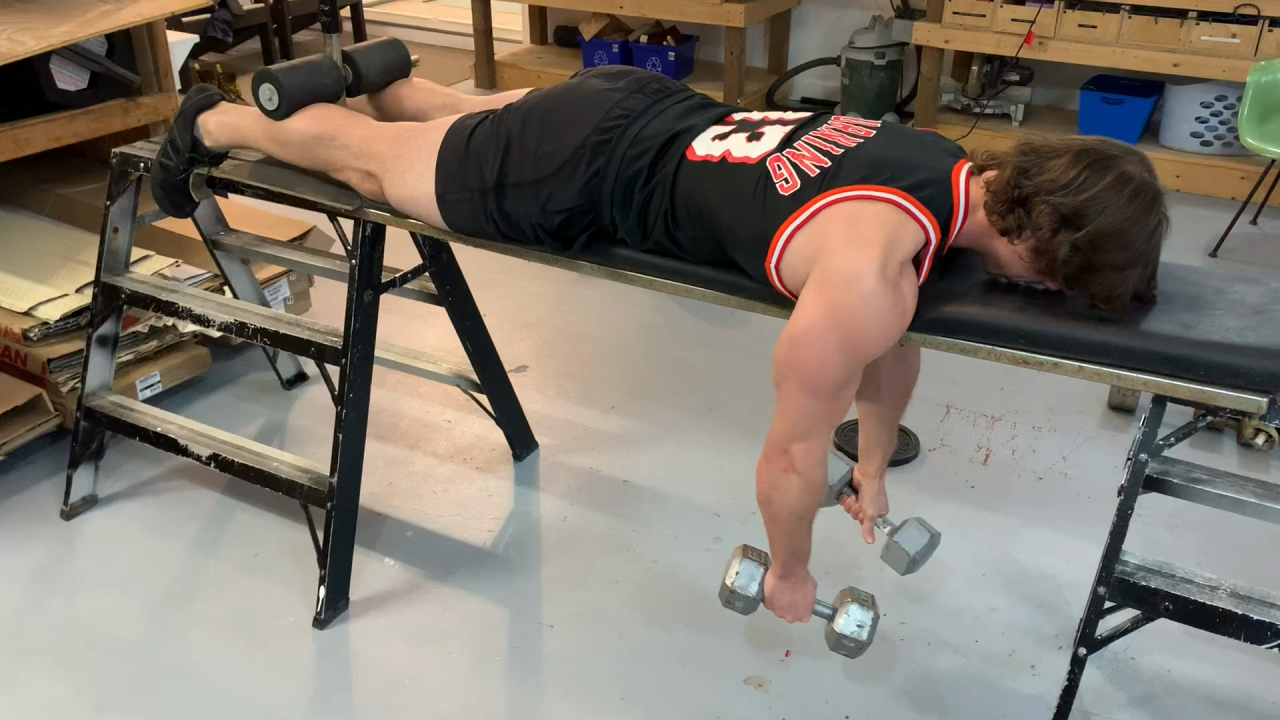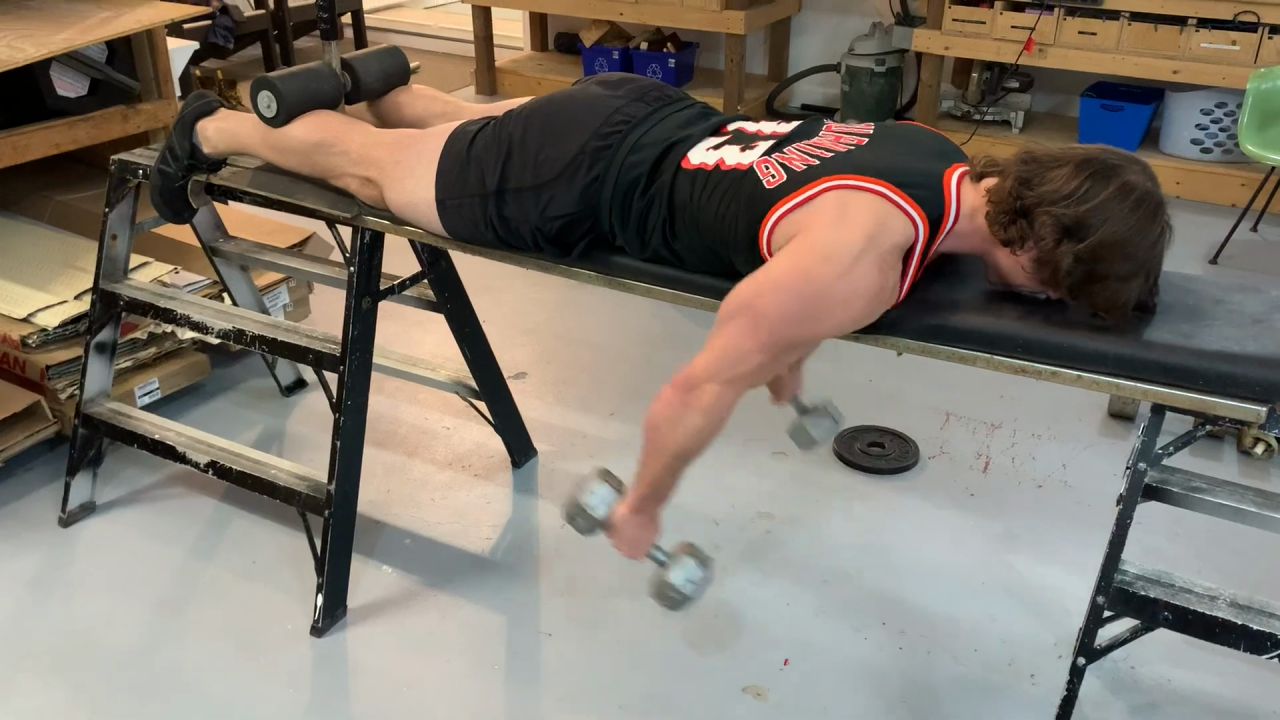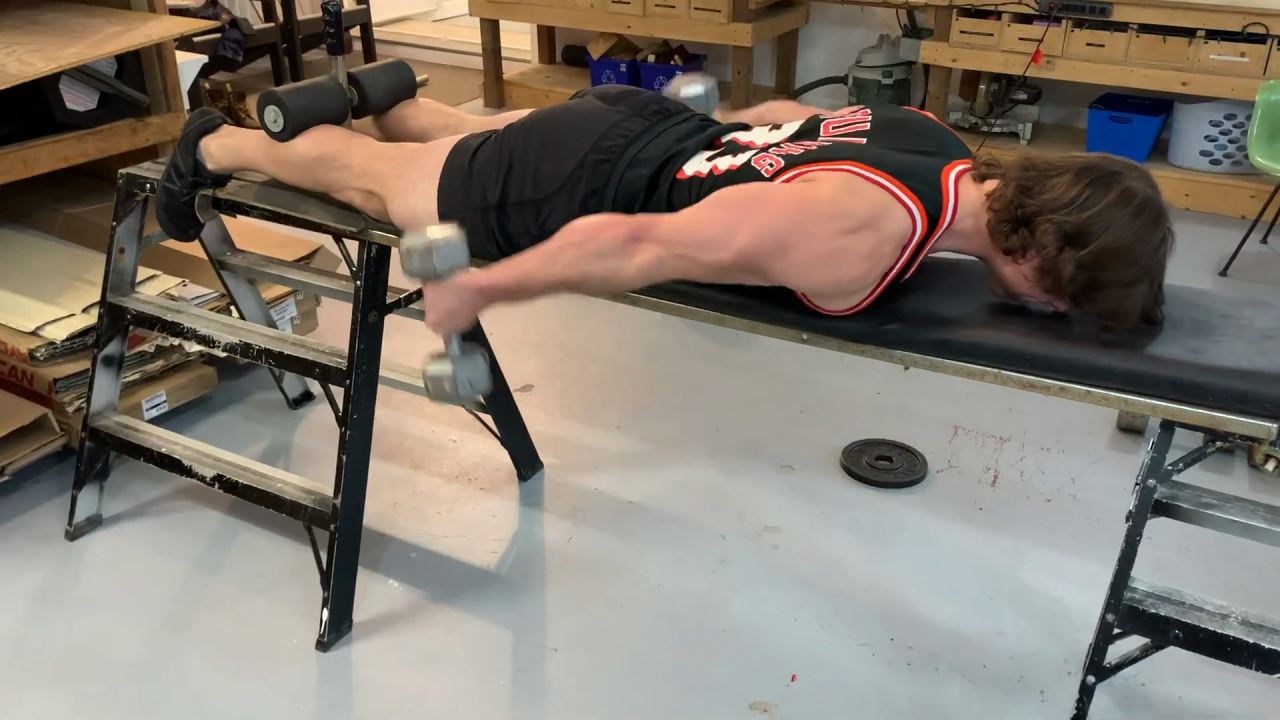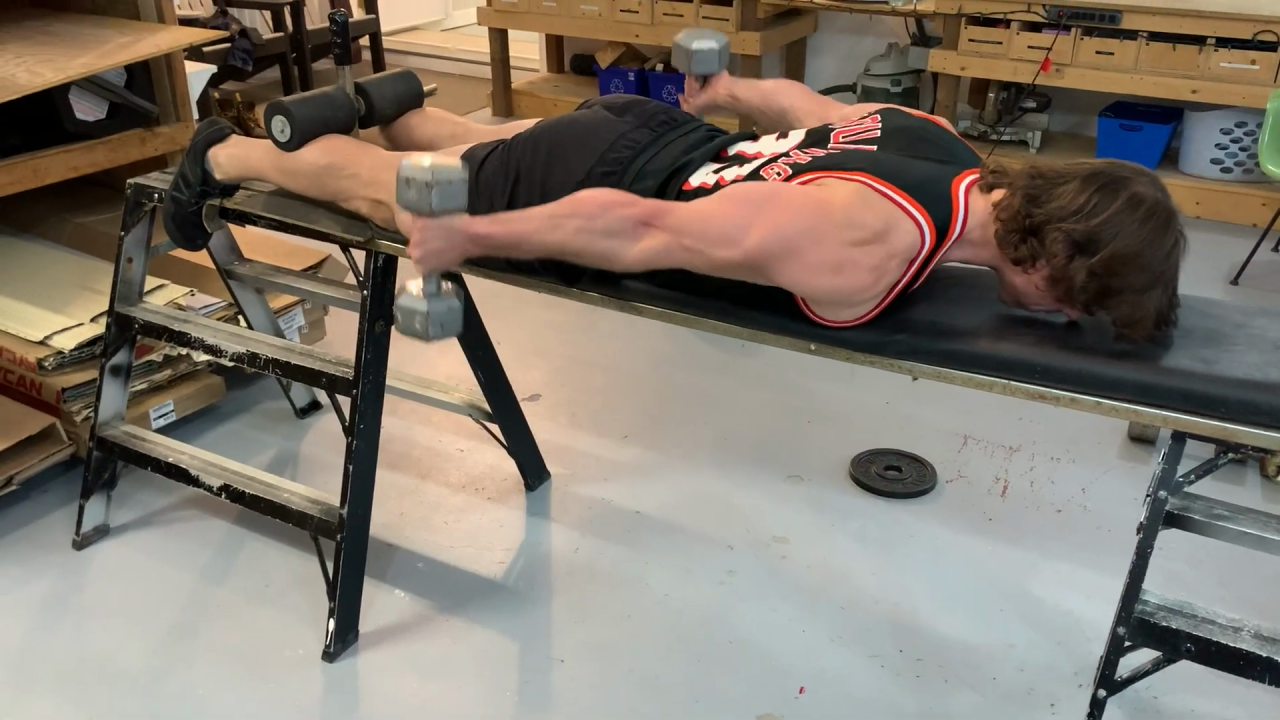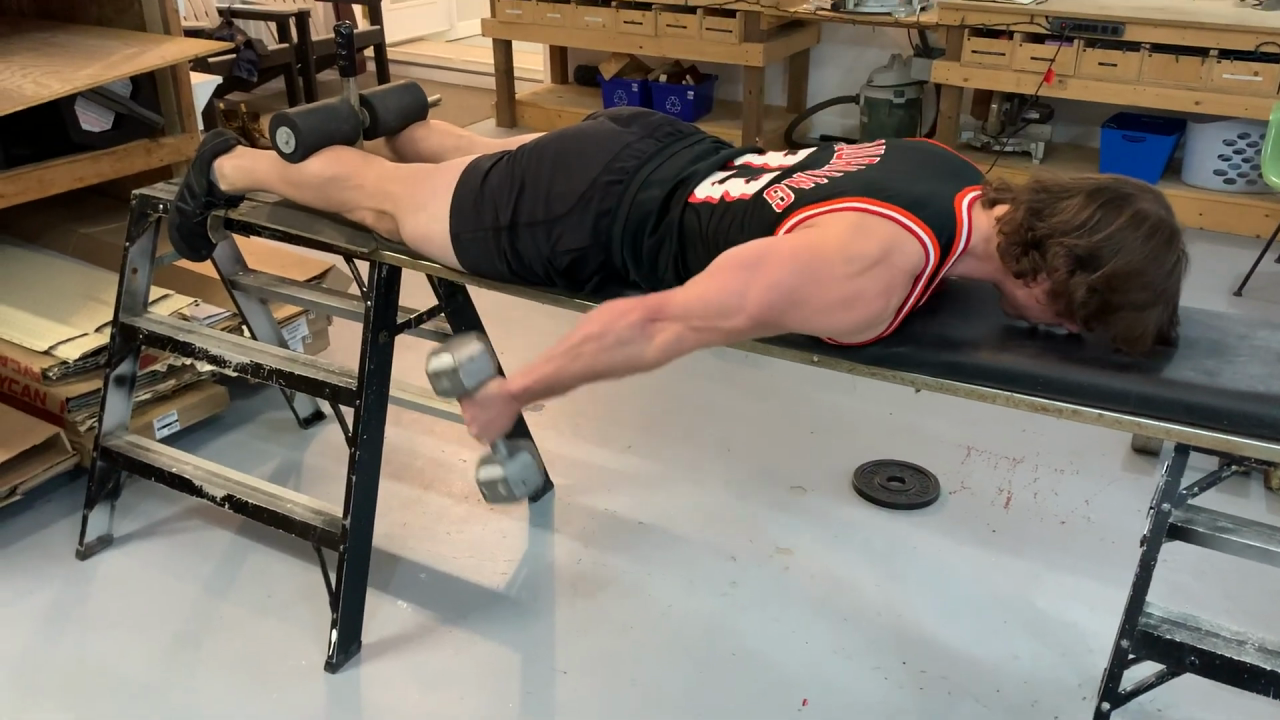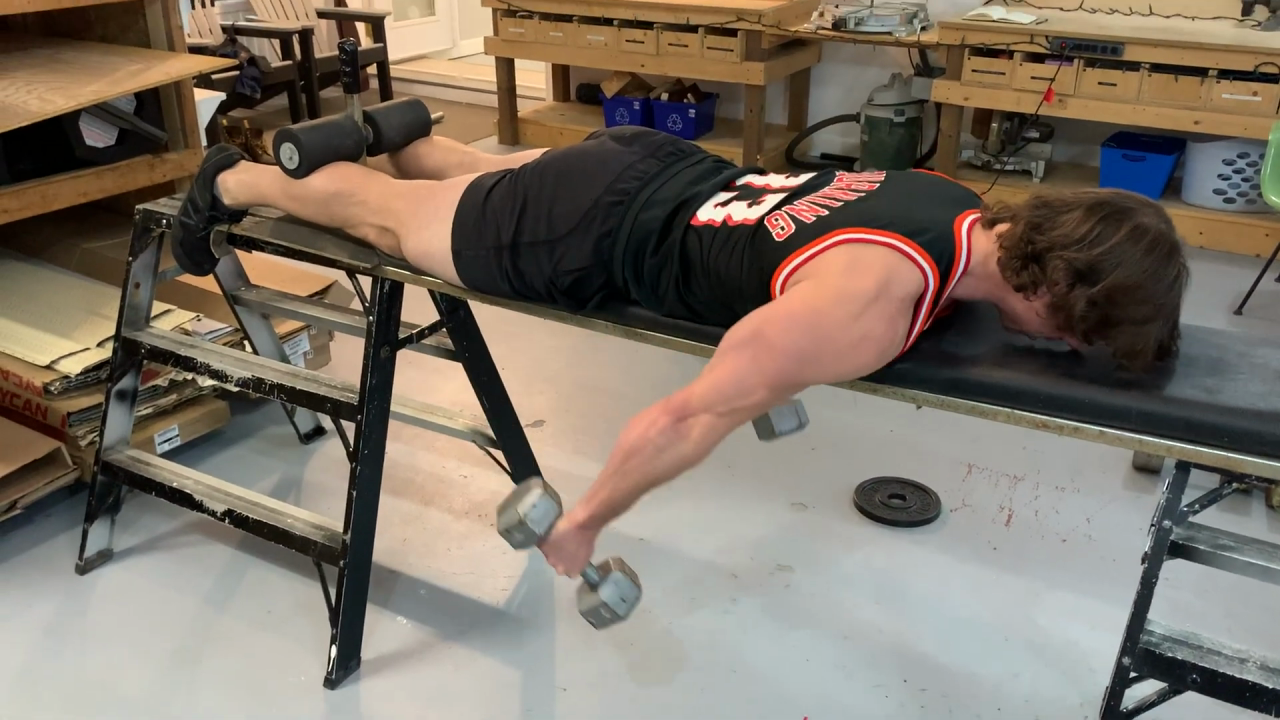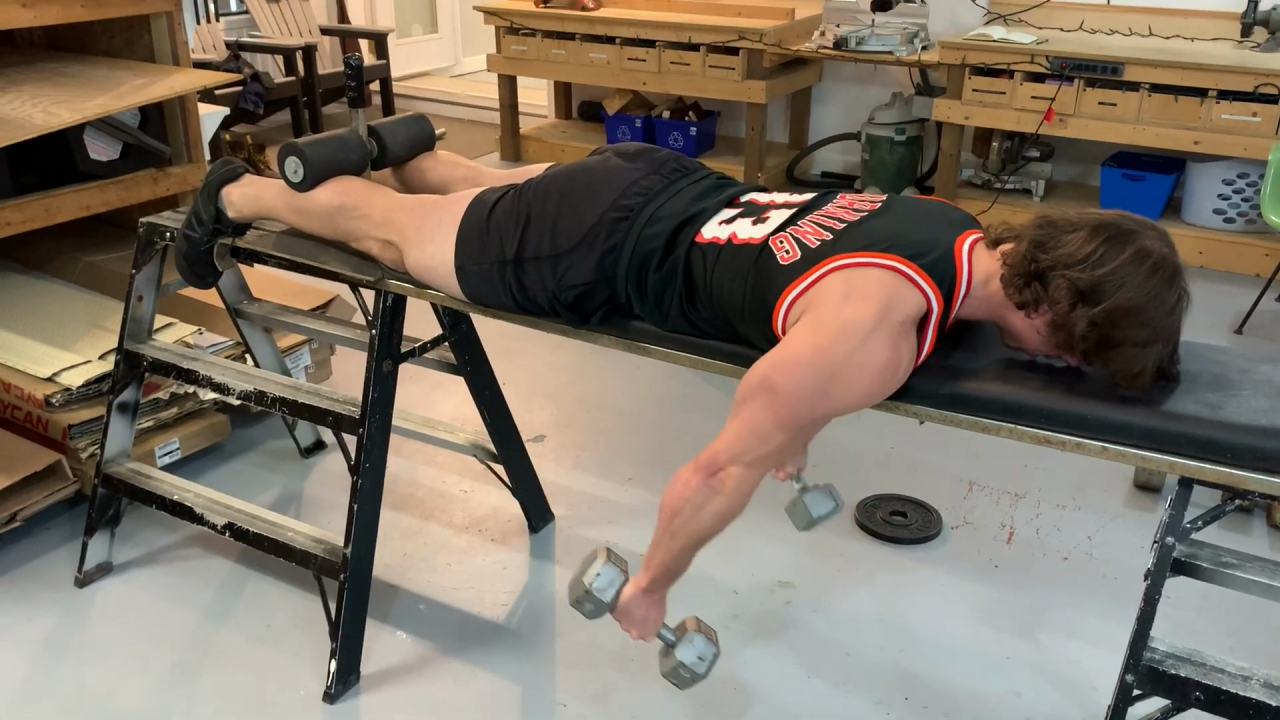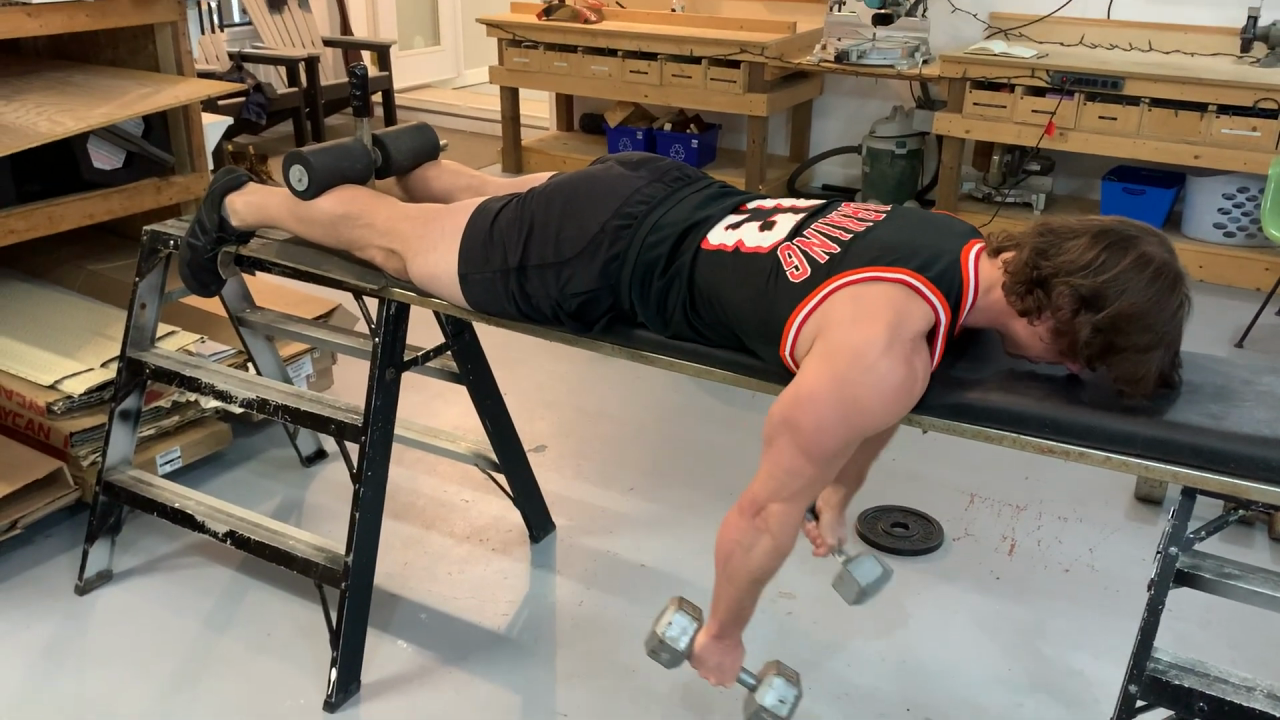
dt=0.4s
person 1, frame 1
left shoulder: (948, 166)
right shoulder: (869, 271)
left elbow: (889, 340)
right elbow: (789, 449)
left wrist: (876, 465)
right wrist: (787, 572)
left hip: (633, 111)
right hip: (580, 176)
left knee: (455, 110)
right knee: (371, 158)
right ankle: (215, 122)
person 1, frame 2
left shoulder: (944, 163)
right shoulder: (866, 256)
right elbow: (702, 387)
left wrist: (790, 360)
right wrist: (641, 508)
left hip: (635, 122)
right hip: (585, 180)
left knee: (461, 116)
right knee: (374, 169)
right ankle: (215, 130)
person 1, frame 3
left shoulder: (934, 144)
right shoulder: (859, 242)
right elbow: (633, 244)
right wrist: (471, 290)
left hip: (635, 128)
right hip: (583, 179)
left knee: (457, 134)
right knee: (375, 182)
right ankle: (216, 149)
person 1, frame 4
left shoulder: (943, 148)
right shoulder: (864, 250)
left elbow: (795, 99)
right elbow: (634, 229)
left wrist: (722, 88)
right wrist: (461, 234)
left hip: (640, 133)
right hip: (587, 189)
left knee: (464, 143)
right knee: (385, 188)
left ankle: (381, 107)
right ankle: (226, 156)
person 1, frame 5
left shoulder: (955, 177)
right shoulder: (872, 274)
right elbow: (657, 323)
right wrist: (510, 394)
left hip: (646, 147)
right hip: (590, 214)
left knee: (473, 151)
right knee: (385, 201)
right ankle: (231, 167)
person 1, frame 6
left shoulder: (957, 206)
right shoulder: (871, 307)
right elbow: (692, 415)
left wrist: (778, 357)
right wrist: (583, 523)
left hip: (647, 167)
right hip: (592, 232)
left knee: (473, 169)
right knee: (387, 214)
right ankle: (234, 181)
person 1, frame 7
left shoulder: (959, 230)
right shoulder: (875, 332)
right elbow: (721, 468)
left wrist: (800, 431)
right wrist: (648, 587)
left hip: (654, 184)
right hip: (595, 250)
left knee: (486, 180)
right knee: (390, 232)
right ankle: (238, 194)
person 1, frame 8
left shoulder: (962, 246)
right shoulder: (880, 350)
right elbow: (764, 508)
left wrist: (840, 500)
right wrist: (722, 632)
left hip: (653, 195)
right hip: (596, 259)
left knee: (480, 193)
right knee: (394, 238)
right ankle: (240, 204)
